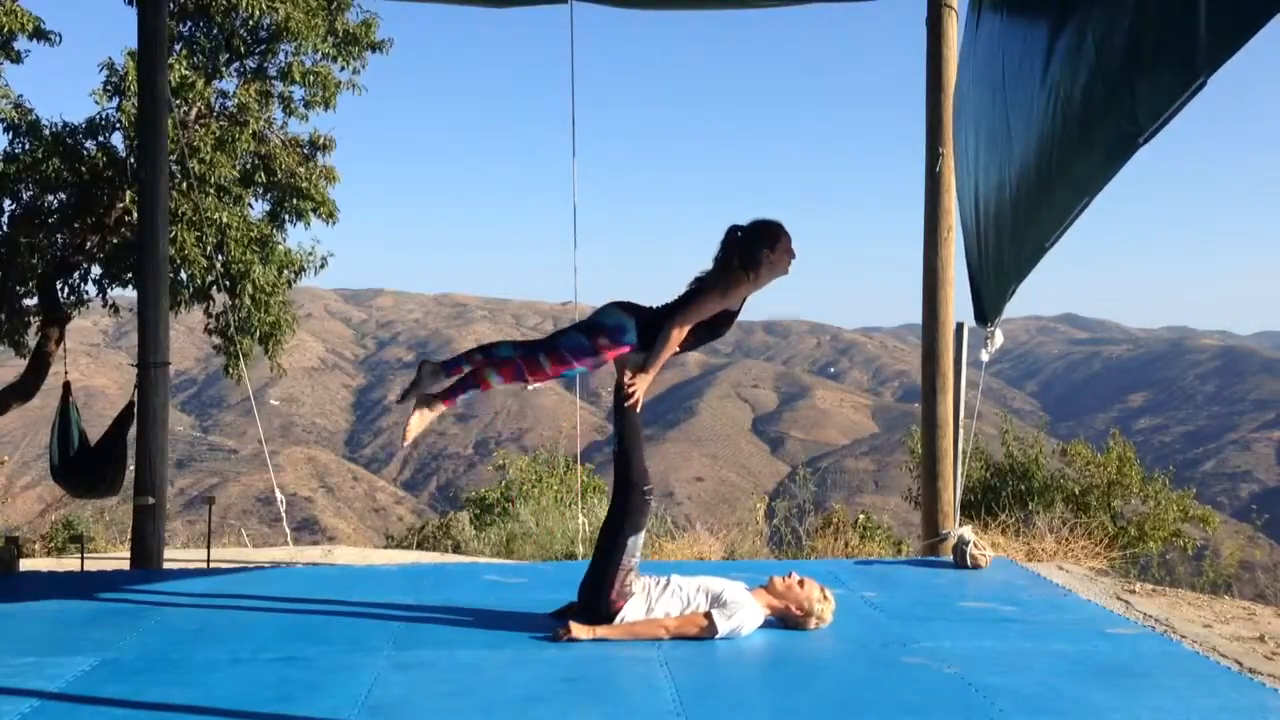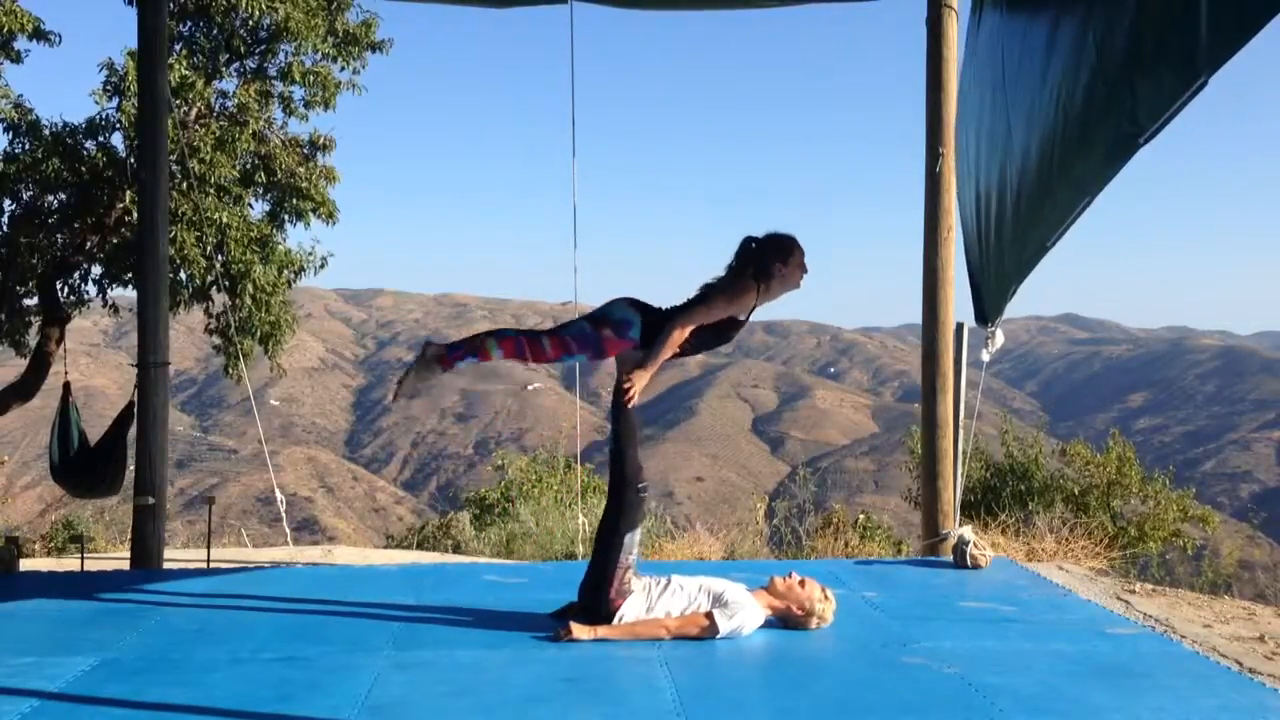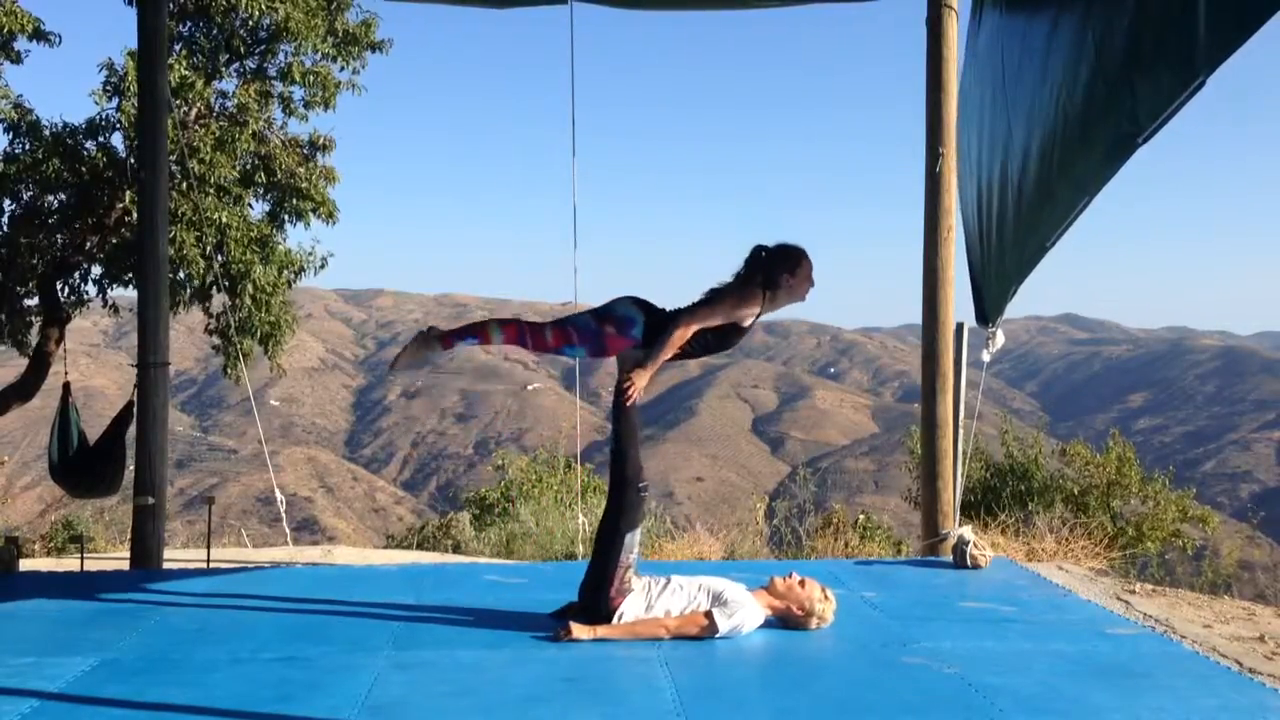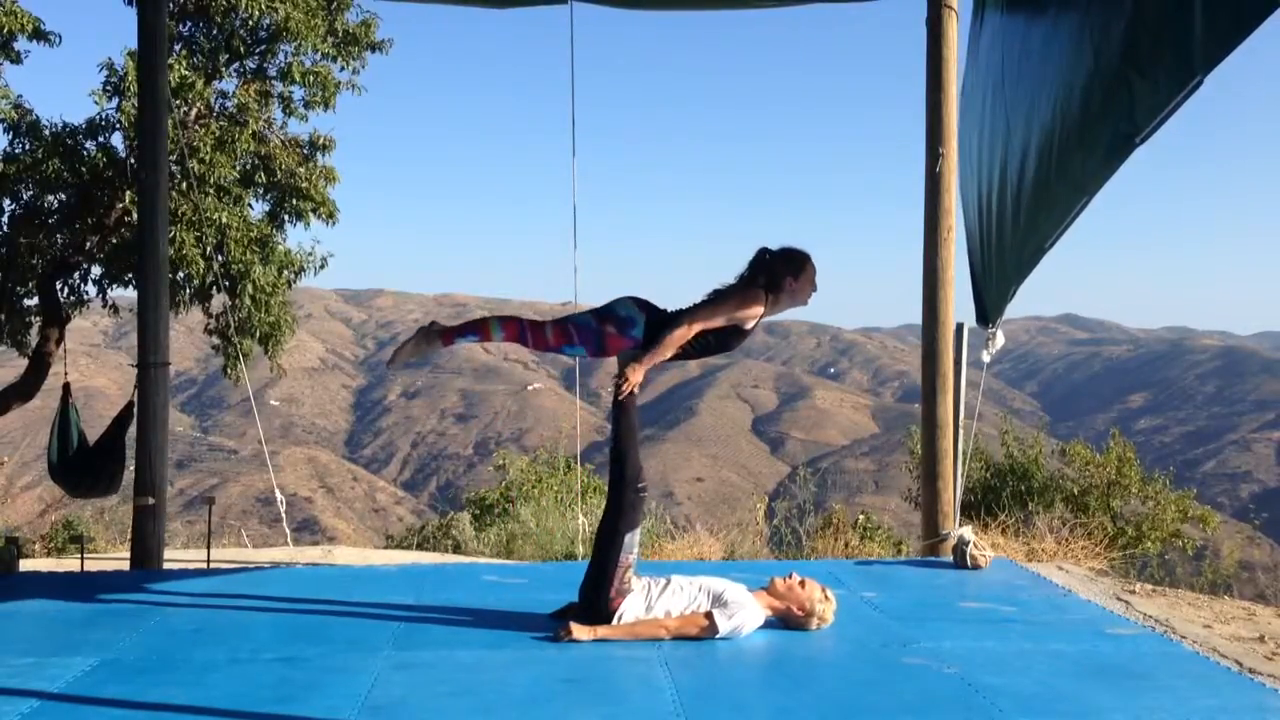
dt=0.2s
person 1, frame 1
left shoulder: (731, 278)
right shoulder: (737, 286)
right elbow: (679, 324)
left wrist: (643, 362)
right wrist: (648, 375)
left hip: (623, 323)
right hip: (621, 331)
left knee: (529, 353)
right knee: (533, 366)
left ankle: (439, 370)
right ankle: (435, 404)
person 1, frame 2
left shoulder: (742, 289)
right shoulder: (745, 295)
right elbow: (682, 326)
left wrist: (642, 361)
right wrist: (646, 373)
left hip: (629, 324)
right hip: (626, 328)
left knee: (536, 343)
right knee: (533, 347)
left ankle: (442, 352)
right ankle: (436, 365)
person 1, frame 3
left shoulder: (747, 295)
right shoulder: (750, 302)
right elbow: (685, 325)
left wrist: (643, 362)
right wrist: (646, 370)
left hip: (633, 324)
right hip: (630, 326)
left knee: (538, 336)
right knee: (533, 336)
left ankle: (441, 339)
right ankle: (437, 341)
person 1, frame 4
left shoulder: (750, 301)
right shoulder: (752, 306)
right elbow: (688, 326)
left wrist: (641, 360)
right wrist: (642, 365)
left hip: (635, 325)
right hip: (631, 329)
left knee: (539, 333)
right knee: (536, 334)
left ankle: (441, 334)
right ankle: (439, 338)
person 2, frame 1
left shoulder: (744, 616)
right shoulder: (741, 596)
left elbow: (668, 628)
left wrist: (593, 632)
left hip: (612, 608)
right hip: (615, 602)
left knee: (636, 494)
left ankle: (627, 392)
person 2, frame 2
left shoulder: (745, 616)
right shoulder: (743, 600)
left elbow: (669, 628)
left wrist: (595, 632)
left hip: (614, 606)
right hip: (616, 602)
left knee: (630, 493)
left ankle: (626, 390)
person 2, frame 3
left shoulder: (744, 615)
right shoulder: (742, 599)
left elbow: (668, 627)
left wrist: (594, 631)
left hip: (613, 605)
right hip: (618, 599)
left knee: (630, 493)
person 2, frame 4
left shoulder: (745, 615)
right shoulder: (744, 600)
left elbow: (668, 627)
left wrist: (594, 632)
left hip: (614, 606)
right hip: (618, 602)
left knee: (629, 492)
